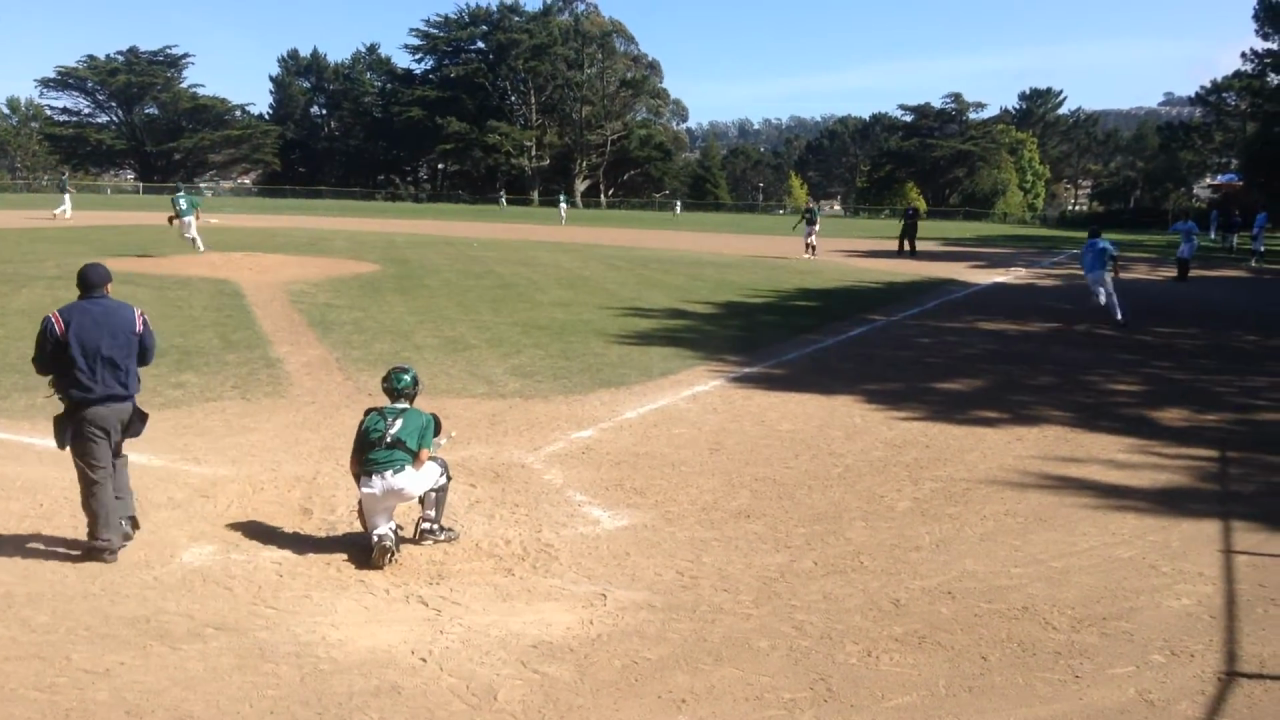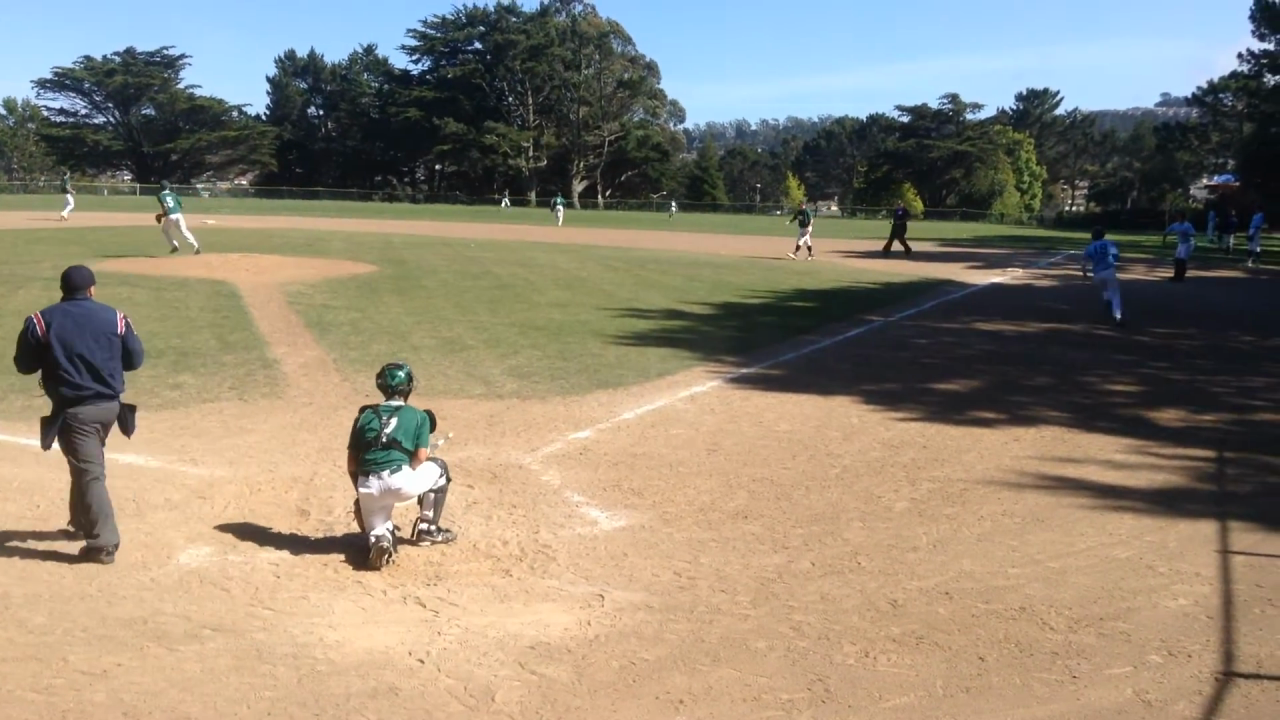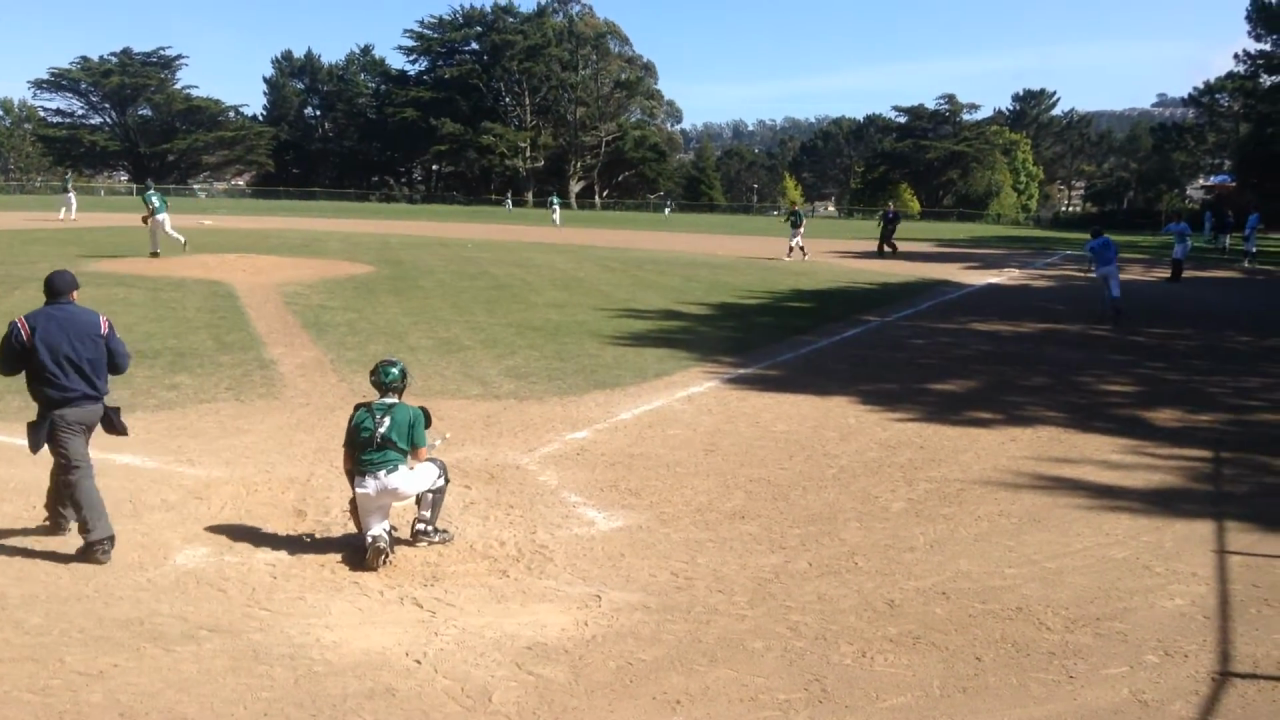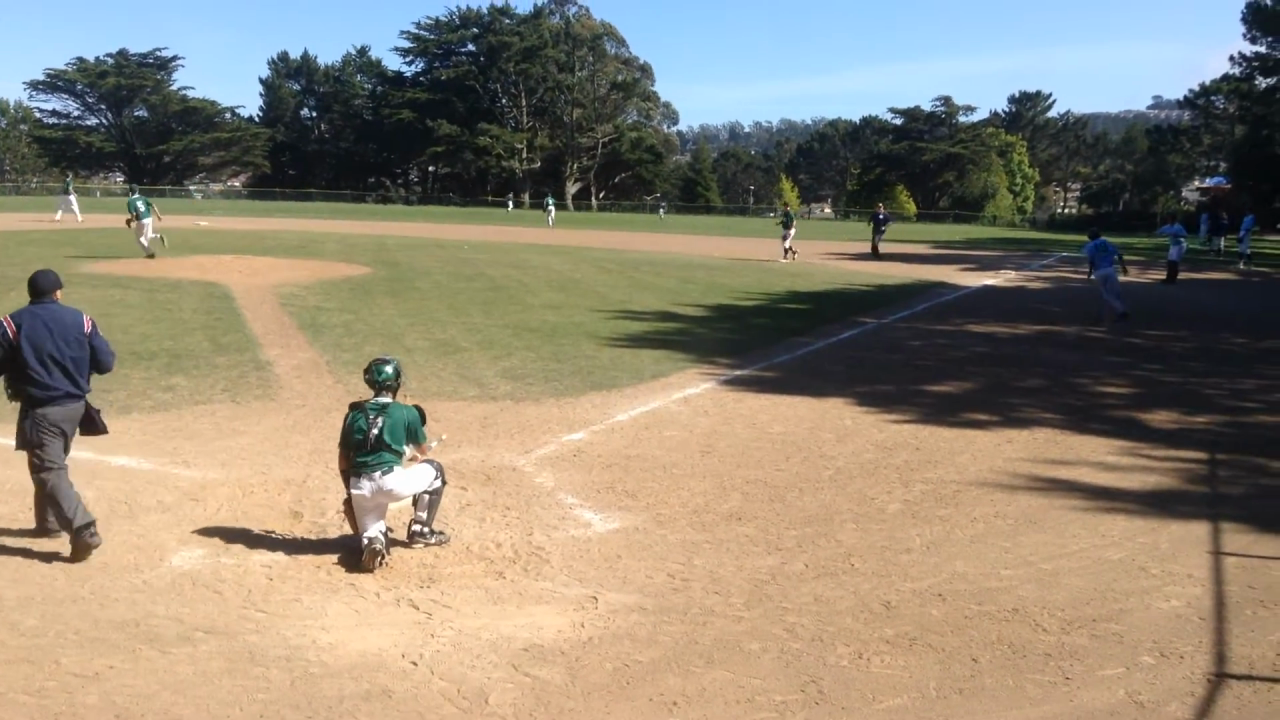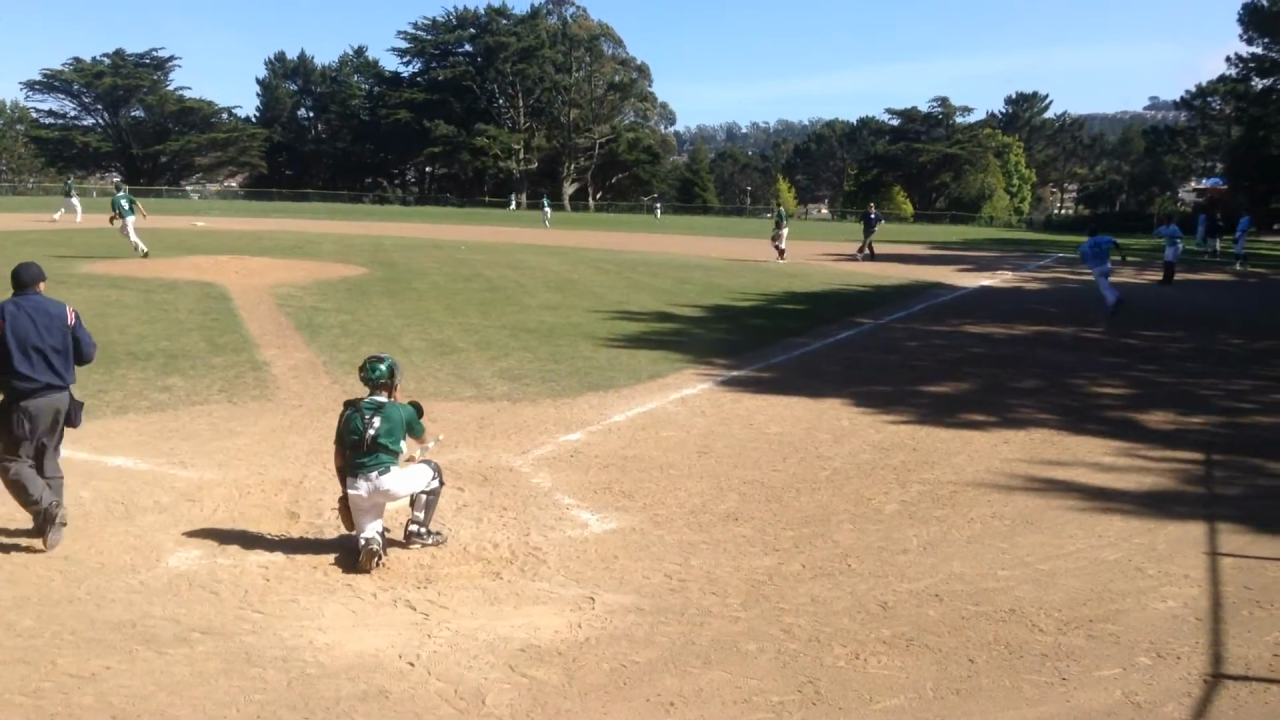
dt=0.1s
person 1, frame 1
left shoulder: (59, 319)
right shoulder: (133, 315)
left elbow: (42, 366)
right elbow: (146, 356)
left hip: (86, 411)
right hip: (123, 406)
left knee: (95, 476)
right knee: (114, 462)
left ankle: (105, 543)
right ankle: (123, 520)
person 1, frame 2
left shoulder: (42, 321)
right shoulder: (114, 318)
left elbow: (24, 365)
right elbow: (135, 359)
left hip: (73, 411)
right hip: (108, 405)
left knee: (89, 474)
right knee: (86, 464)
left ankle: (104, 543)
right ankle: (83, 521)
person 1, frame 3
left shoulder: (26, 325)
right shoulder: (98, 321)
right elbow: (121, 363)
left hip: (59, 412)
right hip: (92, 407)
left knee: (76, 473)
right knee: (68, 464)
left ankle: (99, 540)
right ankle: (60, 518)
person 1, frame 4
right shoulder: (79, 320)
right elbow: (105, 362)
left hip: (40, 411)
right hip: (74, 406)
left knee: (47, 472)
right knee: (54, 464)
left ankle: (82, 528)
right ankle: (52, 523)
person 1, frame 5
right shoulder: (64, 312)
right elbow: (87, 353)
left hip: (23, 403)
right hip: (59, 398)
right knee: (47, 460)
left ankle: (47, 509)
right ankle: (48, 519)
person 2, frame 1
left shoulder: (370, 418)
right shoulder: (424, 418)
left elbow: (354, 464)
right elbow: (422, 458)
left wrist: (365, 492)
left hip: (370, 486)
right hip: (402, 482)
left knee: (379, 530)
right knee: (438, 467)
left ankle: (382, 538)
right ankle: (430, 528)
person 2, frame 2
left shoulder: (365, 415)
right shoulder: (418, 416)
left elbow: (352, 463)
right elbow: (420, 459)
left wrist: (360, 494)
left hip: (367, 486)
right hip: (398, 481)
left knee: (377, 532)
right knee: (438, 467)
left ankle: (380, 540)
right ankle: (428, 529)
person 2, frame 3
left shoulder: (359, 413)
right shoulder: (413, 413)
left elbow: (348, 461)
right elbow: (420, 456)
left wrist: (356, 493)
left hip: (364, 485)
right hip: (395, 481)
left knee: (374, 532)
right knee: (437, 468)
left ankle: (377, 541)
right ankle: (425, 529)
person 2, frame 4
left shoulder: (354, 413)
right shoulder: (406, 412)
left elbow: (343, 460)
right elbow: (422, 450)
left wrist: (350, 494)
left hip: (360, 487)
right hip: (391, 481)
left knee: (371, 534)
right knee: (434, 470)
left ankle: (373, 543)
right ankle: (421, 531)
person 2, frame 5
left shoulder: (349, 411)
right shoulder: (403, 411)
left elbow: (339, 458)
right elbow: (421, 439)
left wrist: (346, 492)
left hip: (357, 486)
right hip: (388, 481)
left knee: (368, 534)
right knee: (431, 470)
left ankle: (369, 543)
right ankle: (418, 531)
